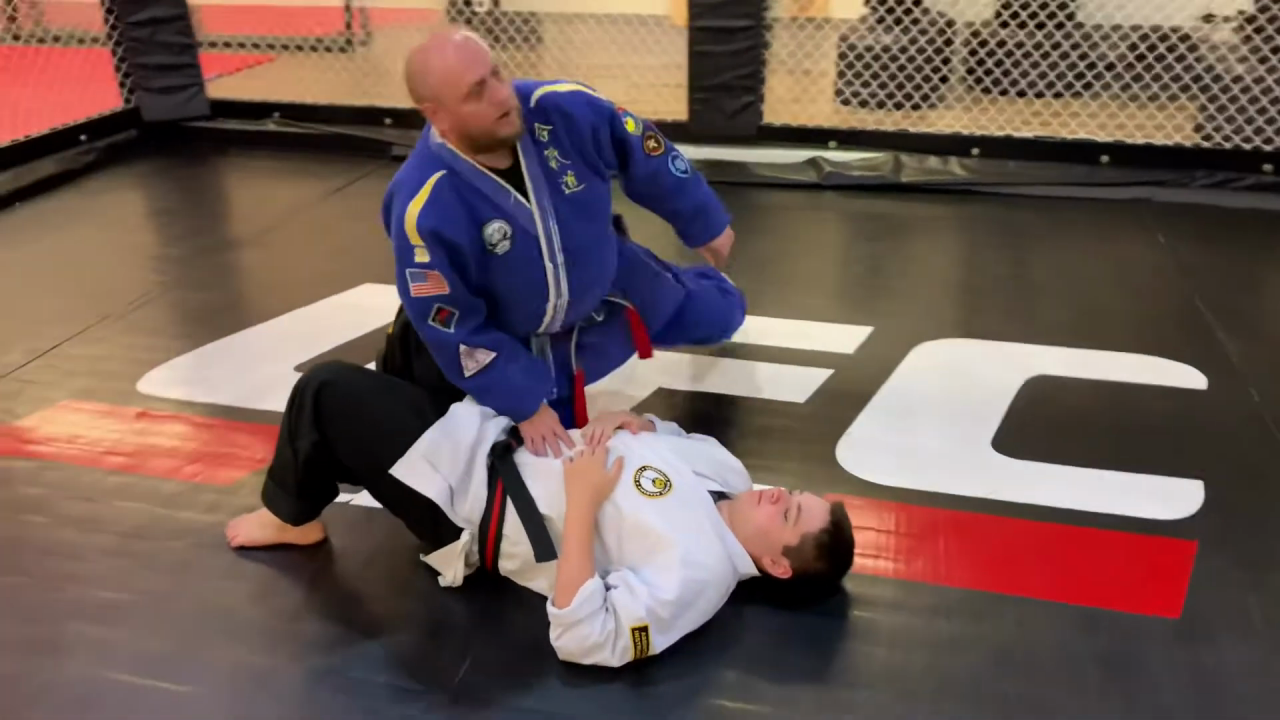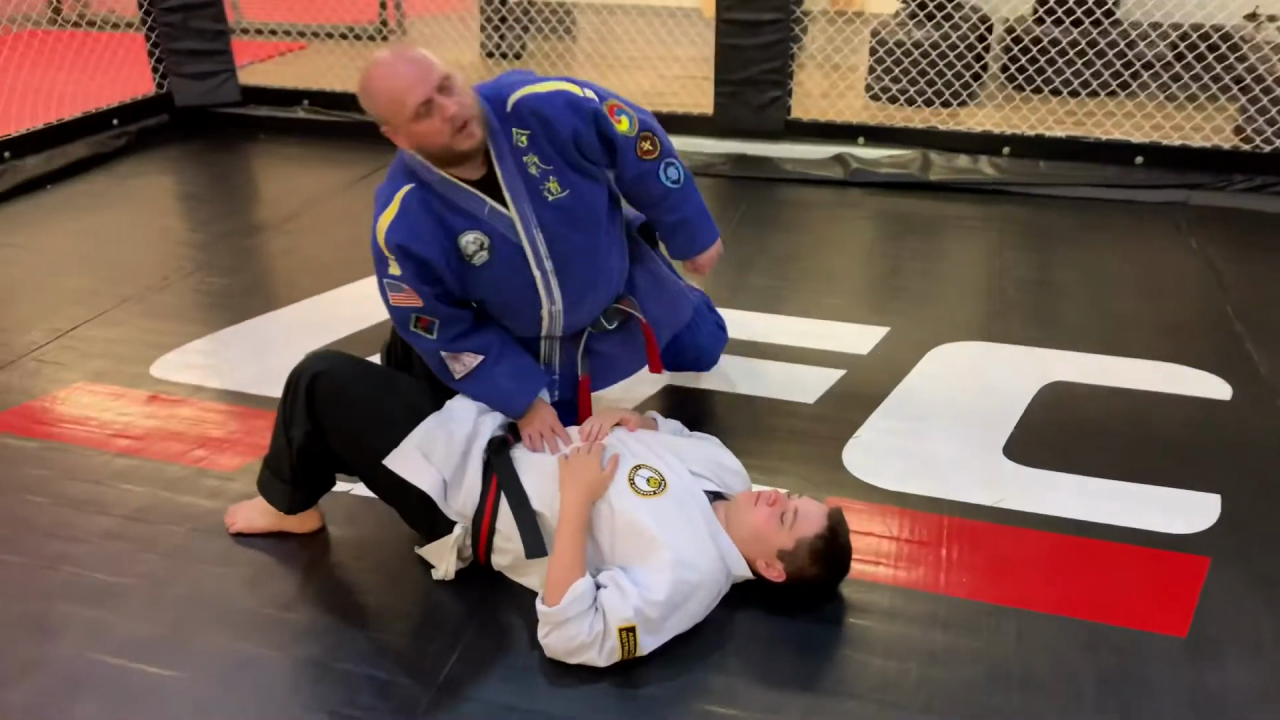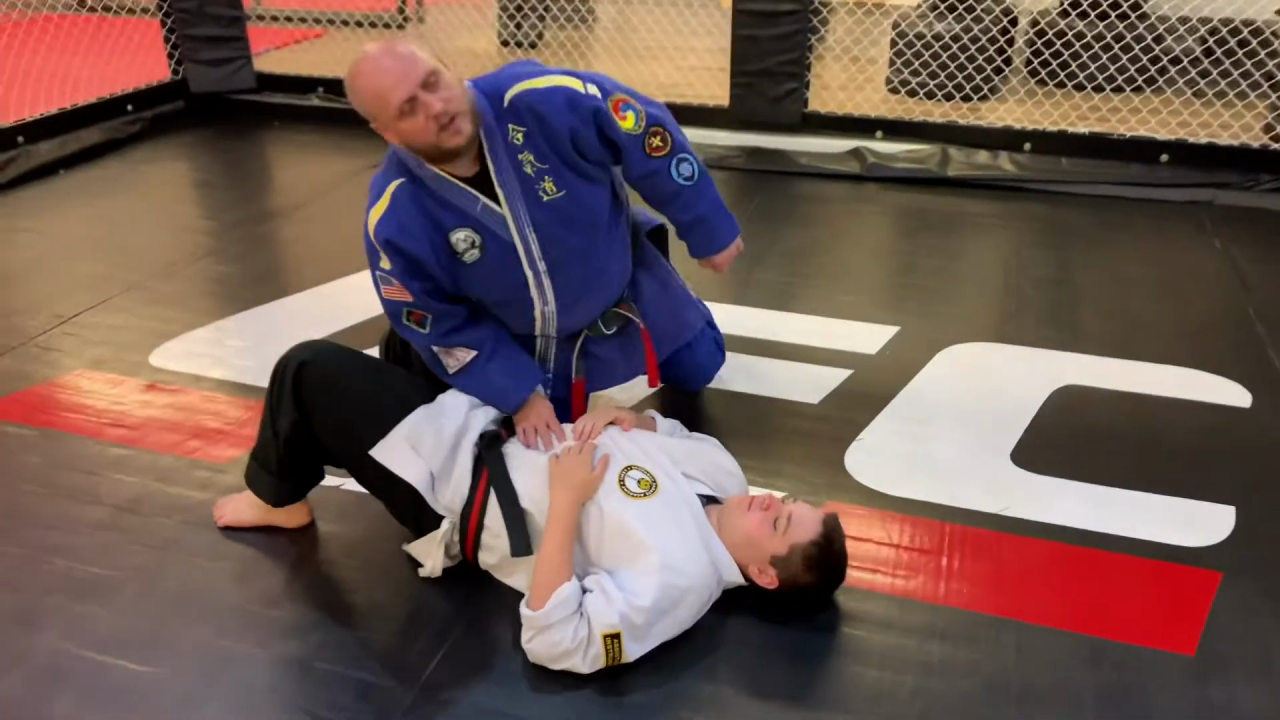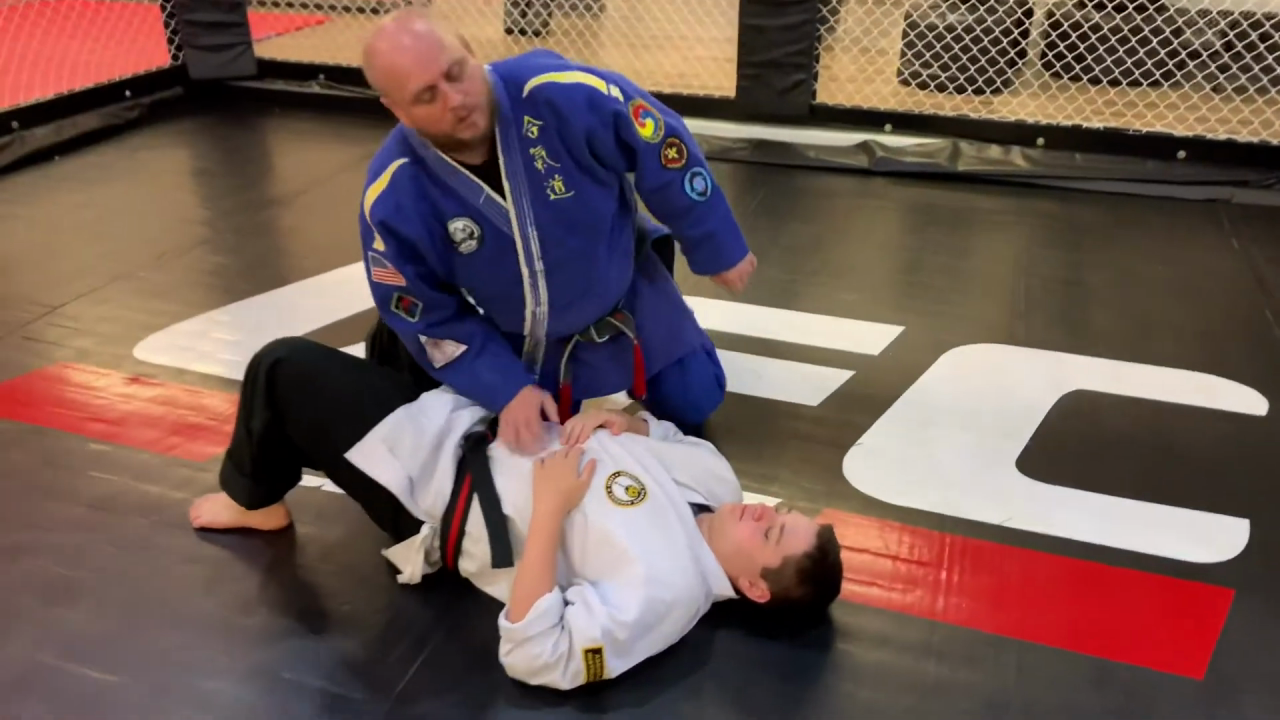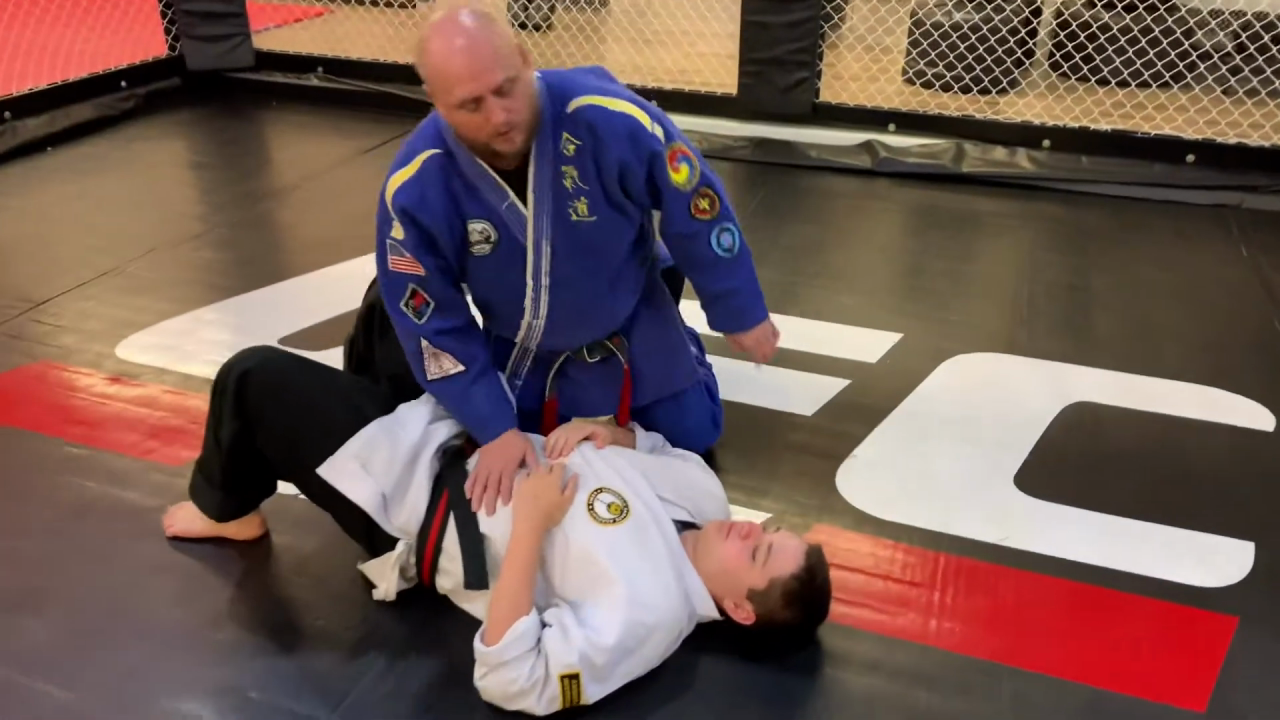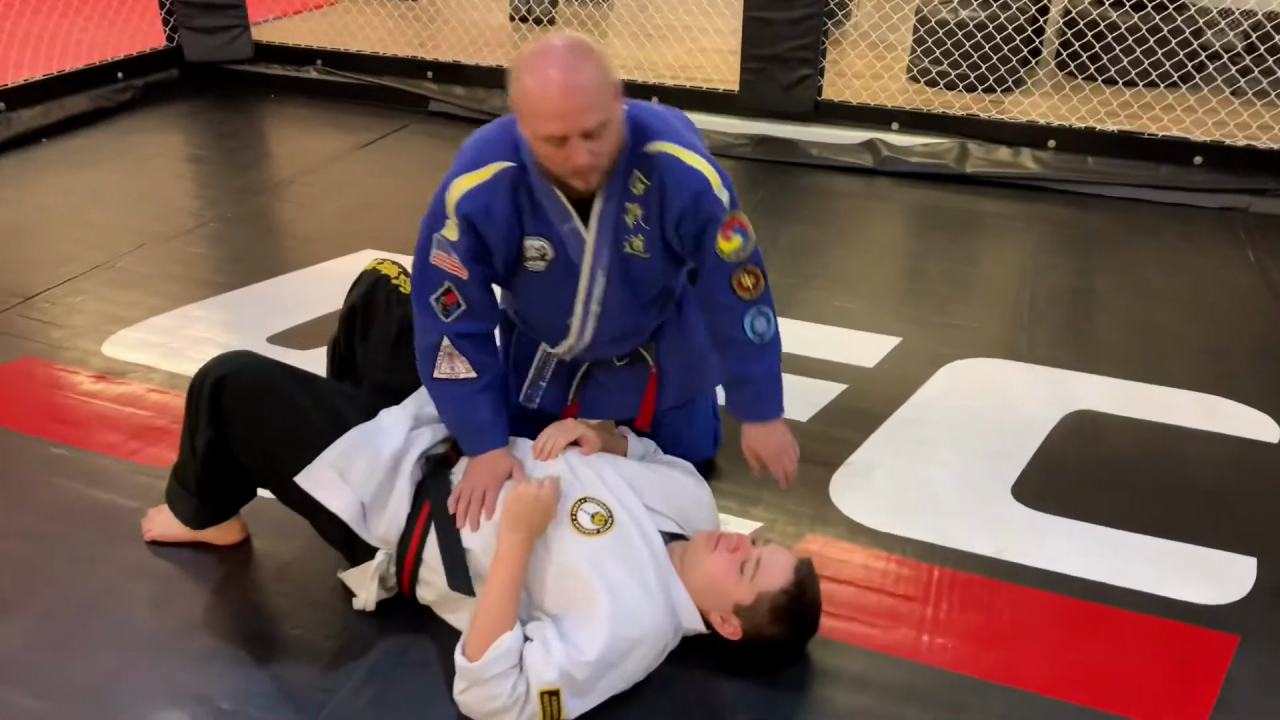
dt=0.2s
person 1, frame 1
left shoulder: (697, 572)
right shoulder: (727, 473)
left elbow: (580, 638)
right elbow: (666, 437)
left wrist: (581, 504)
right wrist: (630, 421)
left hip: (469, 503)
right hip: (510, 429)
left knee: (326, 391)
left ankle: (289, 518)
right ankle: (390, 413)
person 1, frame 2
left shoulder: (689, 572)
right shoulder: (726, 472)
left elbow: (570, 637)
right elbow: (668, 434)
left wrist: (575, 501)
right wrist: (631, 419)
left hip: (467, 495)
right hip: (509, 426)
left knee: (321, 381)
left ankle: (287, 507)
right ankle: (395, 405)
person 1, frame 3
left shoulder: (679, 577)
right shoulder: (722, 474)
left elbow: (554, 643)
right elbow: (666, 432)
left wrist: (564, 501)
right wrist: (628, 419)
left hip: (456, 489)
right hip: (502, 423)
left knee: (309, 370)
left ankle: (276, 500)
right ankle: (394, 398)
person 1, frame 4
left shoulder: (664, 590)
right shoulder: (715, 479)
left elbow: (533, 656)
right elbow: (663, 434)
left wrist: (549, 507)
right wrist: (621, 421)
left hip: (438, 494)
right hip: (489, 426)
left knee: (284, 368)
left ankle: (251, 501)
right ankle: (385, 397)
person 1, frame 5
left shoulder: (646, 611)
right shoulder: (701, 492)
right elbow: (649, 445)
left wrist: (530, 524)
right wrist: (606, 430)
left hip: (416, 508)
right hip: (475, 435)
left knee: (253, 379)
left ankle: (223, 511)
right ankle: (362, 405)
person 1, frame 6
left shoulder: (631, 624)
right shoulder: (690, 492)
right elbow: (637, 448)
left wrist: (517, 535)
right wrist: (596, 434)
left hip: (399, 513)
right hip: (455, 440)
left knee: (228, 381)
right knee: (381, 284)
left ankle: (203, 512)
right ankle: (352, 416)
person 2, frame 1
left shoulder: (561, 108)
right shoulder: (426, 210)
left elbow: (645, 154)
right elbow: (452, 327)
left wrist: (707, 225)
right wrist: (525, 408)
left hip: (609, 280)
right hip: (524, 342)
left knee: (719, 317)
right knee: (551, 448)
person 2, frame 2
left shoulder: (541, 107)
right shoulder: (403, 221)
left elbow: (641, 148)
right elbow: (443, 331)
left wrist: (693, 235)
right wrist: (522, 403)
left hip: (623, 280)
right hip: (534, 344)
left knee: (703, 348)
right knee: (548, 451)
person 2, frame 3
left shoulder: (541, 101)
right shoulder: (395, 215)
left elbow: (650, 139)
right elbow: (442, 328)
left wrist: (710, 232)
right wrist: (520, 396)
left hip: (627, 287)
right hip: (532, 344)
left knee: (698, 368)
right knee: (547, 450)
person 2, frame 4
left shoulder: (561, 96)
right shoulder: (394, 197)
left elbow: (667, 155)
right elbow: (431, 317)
left wrist: (721, 250)
right wrist: (507, 391)
left hip: (627, 301)
right hip: (524, 348)
left knee: (694, 405)
right knee: (532, 450)
person 2, frame 5
left shoulder: (607, 120)
right shoulder: (417, 186)
left elbow: (697, 209)
right elbow: (432, 322)
left wrist: (742, 314)
right wrist: (494, 429)
left hip: (633, 329)
right hip: (520, 353)
left knee: (691, 439)
left ankle: (682, 353)
person 2, frame 6
left shoulder: (678, 167)
right shoulder: (477, 191)
left elbow: (737, 286)
right elbow: (453, 321)
left wrist: (763, 414)
right wrist: (485, 445)
left hip: (654, 344)
right hip: (542, 356)
left knee: (689, 459)
right knee: (525, 471)
